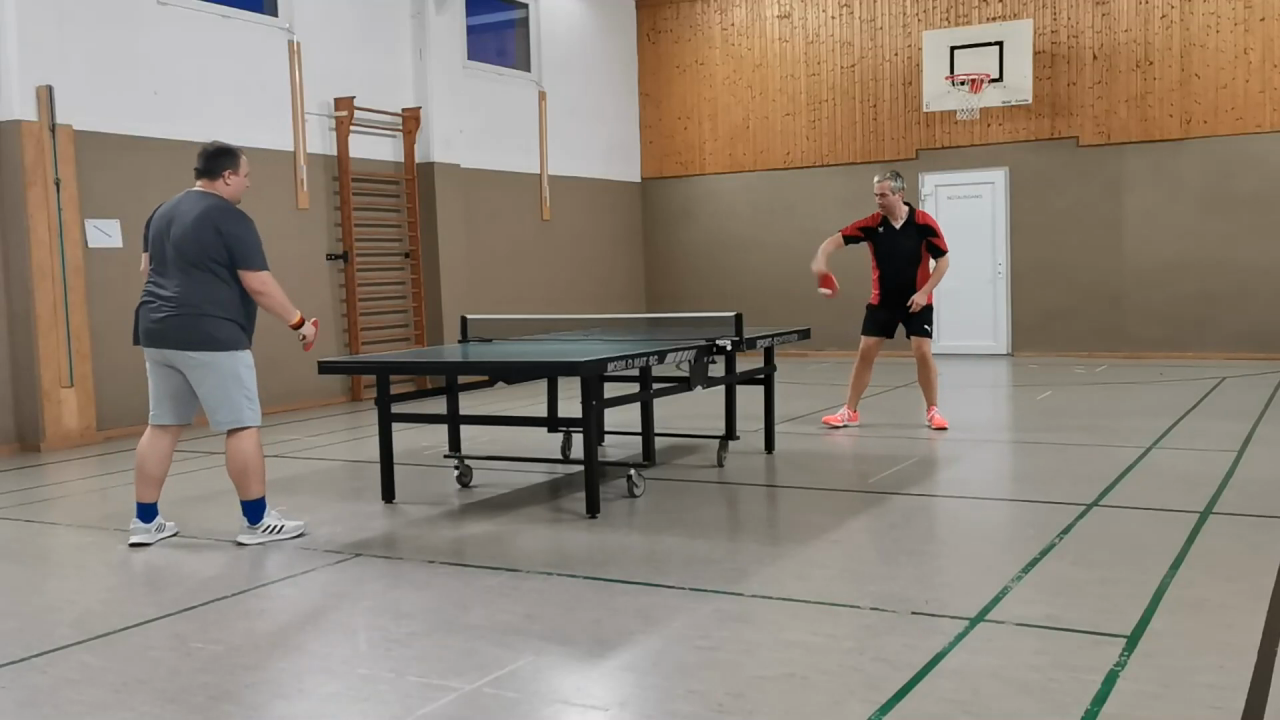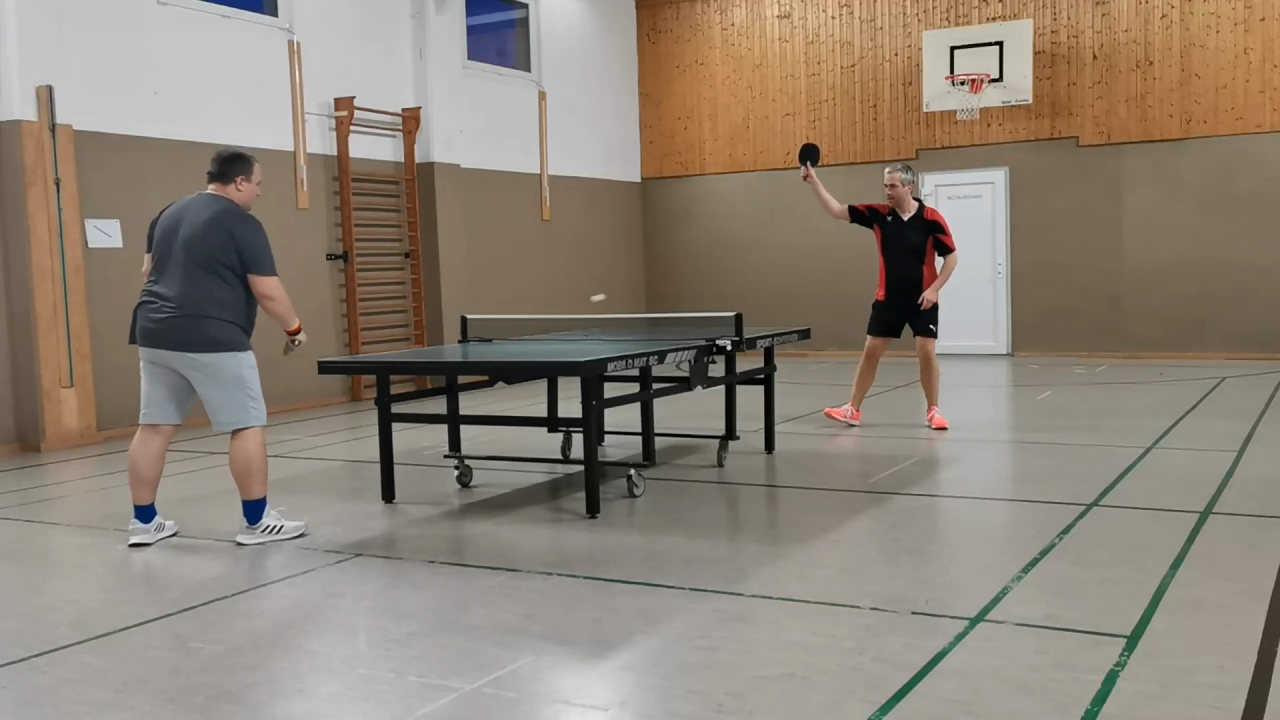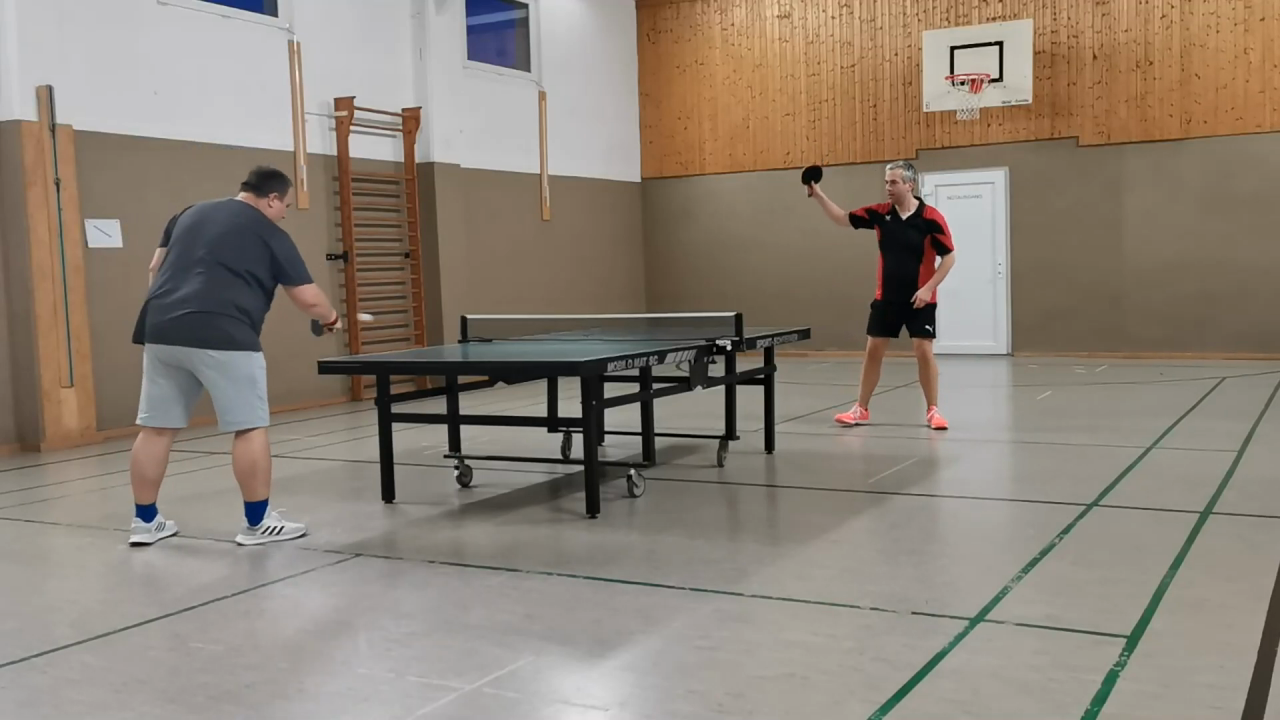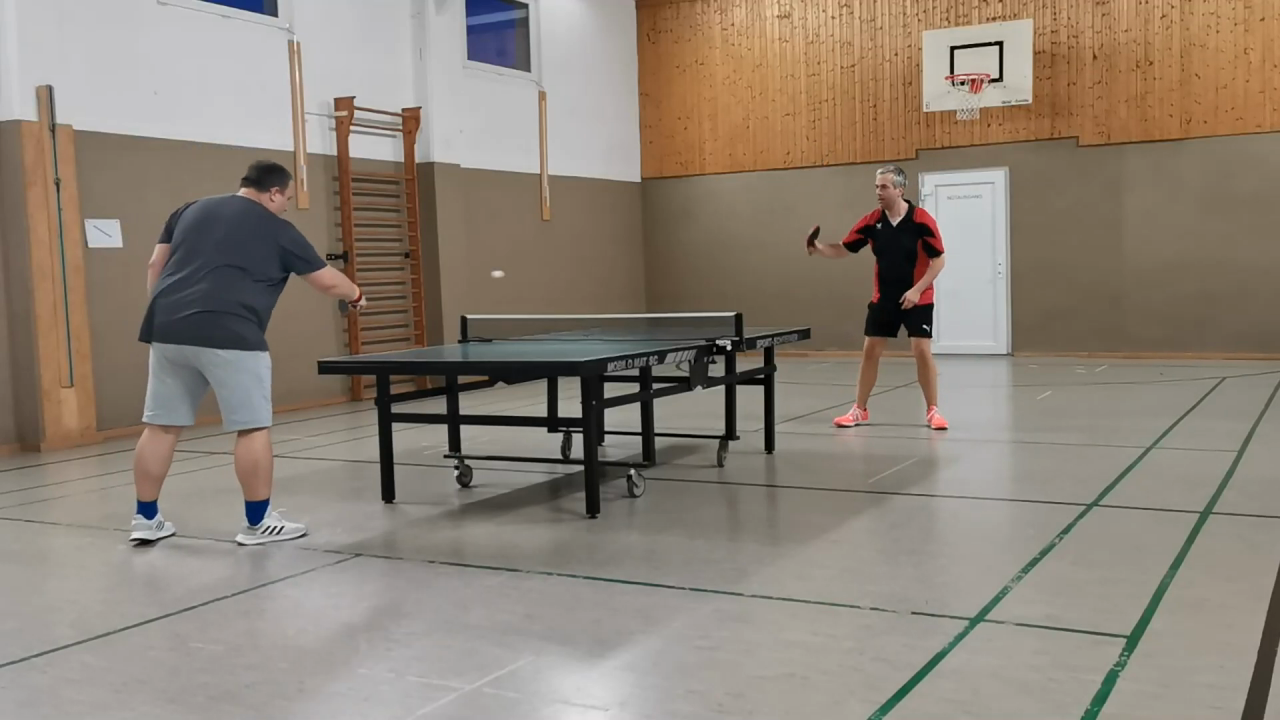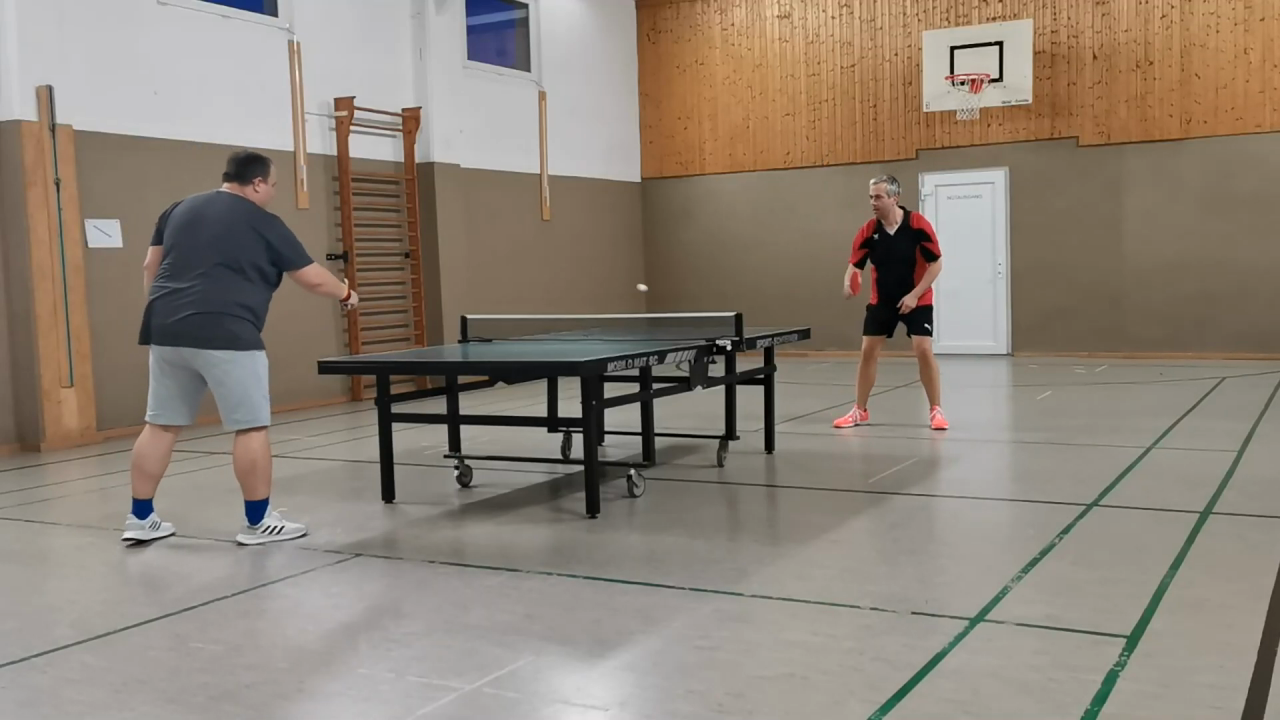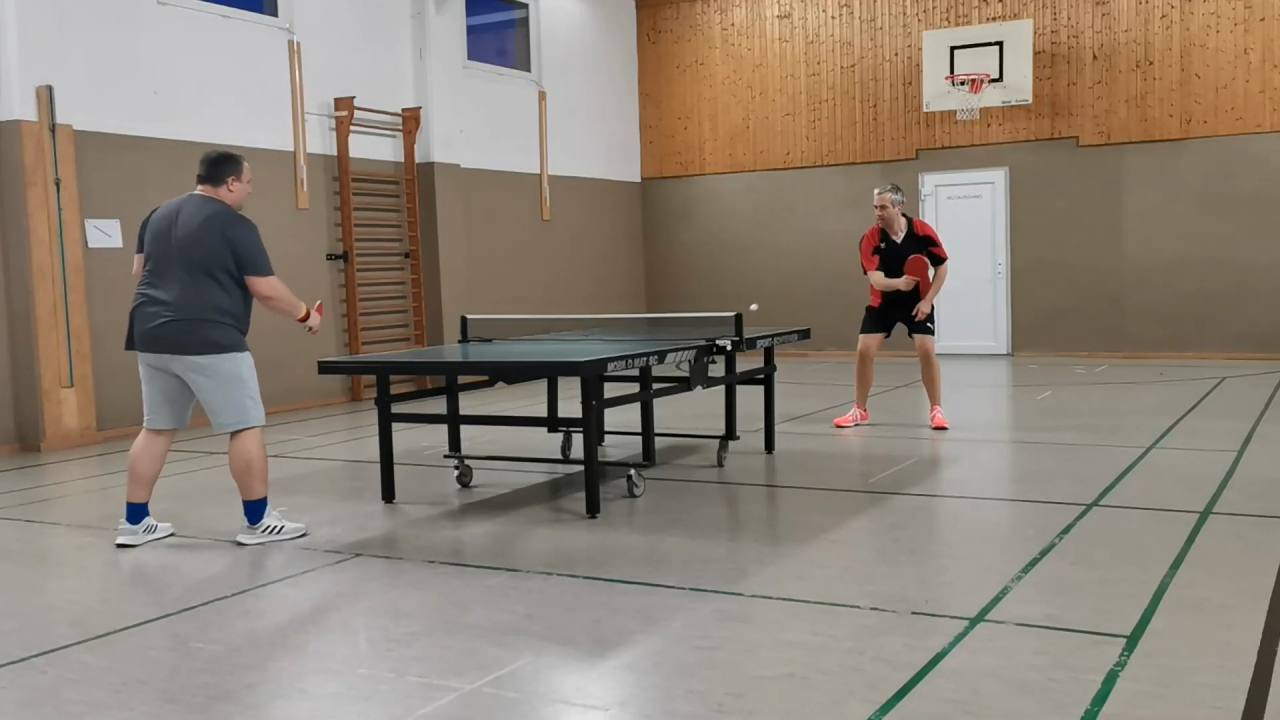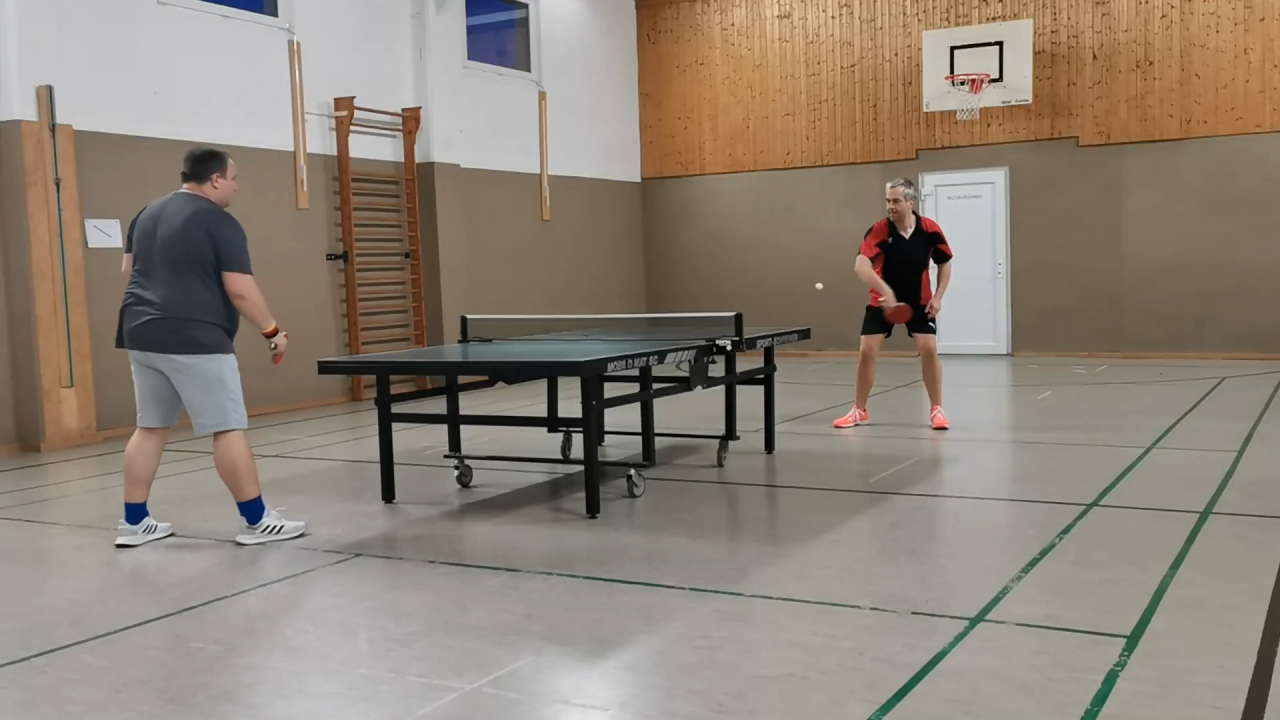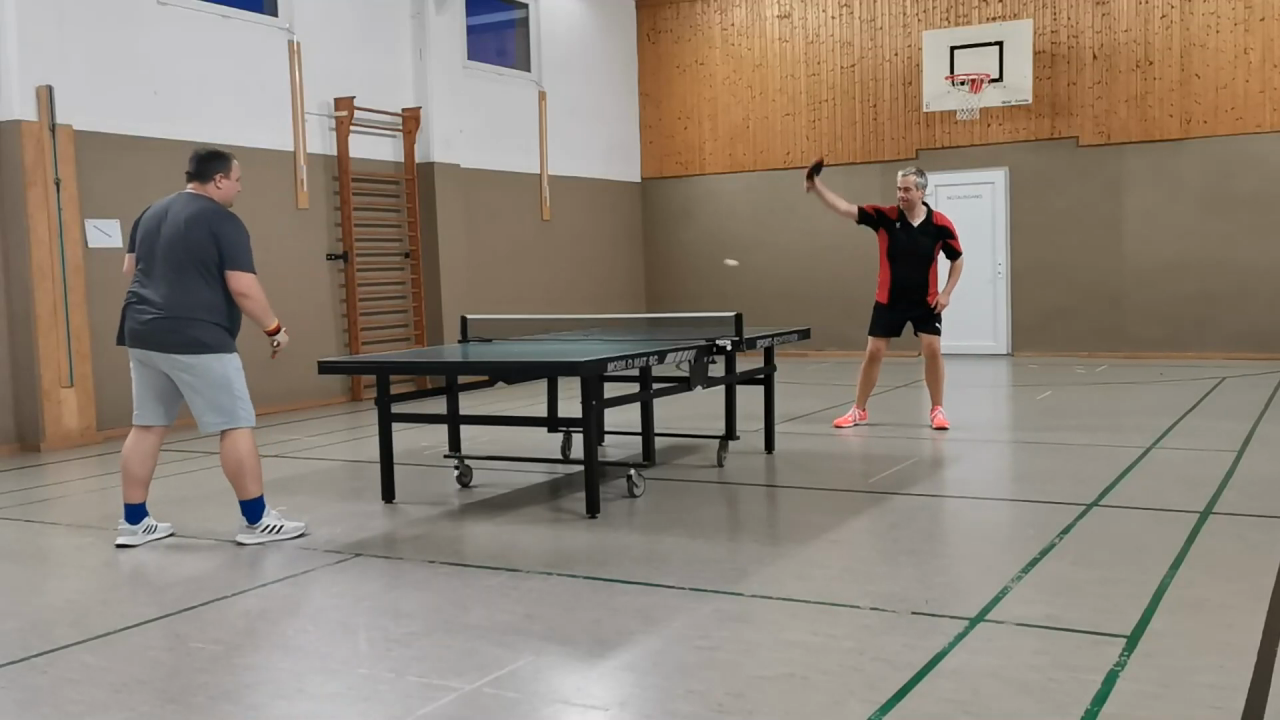
dt=0.2s
person 1, frame 1
left shoulder: (163, 212)
right shoulder: (231, 219)
left elbow: (149, 270)
right elbow: (259, 285)
right wrist: (298, 321)
left hip: (159, 333)
right hip: (212, 337)
left knee: (162, 426)
right knee: (242, 426)
left ankle: (145, 521)
right ankle: (257, 521)
person 1, frame 2
left shoulder: (170, 213)
right shoulder: (242, 223)
left elbow: (149, 271)
right elbow: (268, 290)
right wrist: (294, 327)
left hip: (155, 335)
right hip: (213, 338)
left knee: (155, 427)
right knee: (247, 426)
left ankle: (144, 520)
right ankle: (257, 521)
person 1, frame 3
left shoulder: (189, 214)
right shoulder: (270, 235)
left elbow: (156, 268)
right elbow: (309, 297)
right wrist: (332, 317)
left hip: (162, 333)
right hip: (221, 338)
left knee: (156, 428)
right knee: (250, 427)
left ankle: (144, 520)
right ankle: (258, 522)
person 1, frame 4
left shoulder: (189, 210)
right shoulder: (276, 230)
left elbow: (156, 265)
right elbow: (327, 280)
left wrist: (164, 315)
right wrist: (355, 295)
left hip: (169, 332)
right hip: (228, 337)
left knee: (161, 426)
right knee: (253, 427)
left ankle: (146, 518)
right ankle: (258, 522)
person 1, frame 5
left shoulder: (178, 210)
right shoulder: (265, 224)
left elbow: (151, 267)
right elbow: (312, 277)
right wrist: (345, 293)
left hip: (167, 334)
right hip: (226, 336)
left knee: (161, 425)
right knee: (252, 427)
left ankle: (140, 518)
right ankle: (258, 522)
person 1, frame 6
left shoulder: (159, 215)
right shoulder: (235, 226)
left elbow: (140, 271)
right elbow: (266, 291)
right wrist: (304, 315)
left hip: (153, 338)
right hip: (210, 341)
left knee: (157, 429)
right knee: (246, 426)
left ankle: (134, 522)
right ankle: (259, 521)
person 1, frame 7
left shoulder: (146, 214)
right shoulder: (220, 223)
left elbow: (129, 269)
right elbow: (240, 290)
right wrist: (272, 330)
left hip: (142, 335)
right hip: (195, 340)
left knee: (150, 429)
right knee: (228, 428)
left ankle: (134, 522)
right ankle: (256, 521)
person 1, frame 8
left shoulder: (151, 214)
right shoulder: (223, 222)
left elbow: (130, 270)
right elbow: (244, 289)
right wrist: (274, 328)
left hip: (144, 336)
right hip: (199, 340)
left knee: (146, 427)
right knee: (236, 426)
left ankle: (134, 522)
right ankle: (257, 521)
person 2, frame 1
left shoulder: (924, 223)
right shoulder: (872, 224)
left elbow: (943, 260)
right elbow: (837, 239)
left wrist: (924, 292)
right wrist: (820, 259)
left hip: (917, 301)
right hip: (881, 301)
left knee: (923, 353)
right knee: (866, 352)
left ankle: (932, 412)
right ankle: (850, 411)
person 2, frame 2
left shoulder: (932, 219)
right shoulder: (879, 214)
left elbow: (951, 258)
right elbow: (838, 210)
left wrist: (934, 289)
right wrist: (813, 180)
left hip: (922, 300)
right hip: (888, 299)
left knee: (926, 352)
right knee: (871, 352)
left ankle: (933, 411)
right ankle: (852, 409)
person 2, frame 3
left shoulder: (931, 217)
right shoulder: (880, 213)
left elbow: (949, 257)
right elbow: (842, 218)
left wrist: (928, 288)
right wrist: (818, 194)
left hip: (919, 299)
right hip: (886, 298)
left knee: (924, 352)
right knee: (873, 352)
left ankle: (932, 411)
right ankle: (861, 409)
person 2, frame 4
left shoulder: (922, 220)
right shoulder: (871, 222)
left elbow: (938, 260)
right elbow: (843, 249)
left wrist: (917, 290)
right wrist: (820, 248)
left hip: (918, 300)
right hip: (882, 300)
left knee: (922, 352)
right knee: (870, 352)
left ankle: (933, 411)
right ankle: (860, 410)
person 2, frame 5
left shoulder: (918, 225)
right shoulder: (866, 232)
left elbow: (935, 264)
right elbow: (854, 266)
left wrist: (914, 294)
right wrist: (849, 283)
left hip: (917, 300)
right hip: (881, 302)
left knee: (924, 351)
right knee: (867, 352)
left ankle: (936, 411)
right ankle: (860, 410)
person 2, frame 6
left shoulder: (923, 232)
right shoulder: (870, 238)
left elbow: (941, 267)
right elbow: (874, 278)
left wrist: (928, 300)
right wrist: (898, 283)
left hip: (917, 304)
right hip: (882, 304)
left knee: (927, 351)
right knee: (864, 351)
left ankle: (936, 410)
right ankle: (860, 410)
person 2, frame 7
left shoulder: (931, 230)
right shoulder: (879, 232)
left elbow: (945, 263)
right elbow: (861, 265)
left wrist: (938, 296)
right wrist: (884, 289)
left hip: (919, 302)
right hip: (882, 302)
left knee: (929, 351)
right knee: (866, 353)
left ankle: (936, 410)
right ankle: (859, 411)
person 2, frame 8
left shoulder: (941, 224)
right shoulder: (886, 217)
left elbow: (957, 259)
right elbow: (846, 208)
left wrist: (946, 292)
right wrist: (819, 190)
left hip: (926, 301)
right hip: (889, 301)
left knee: (932, 351)
right knee: (873, 354)
left ankle: (937, 410)
right ankle: (858, 411)
